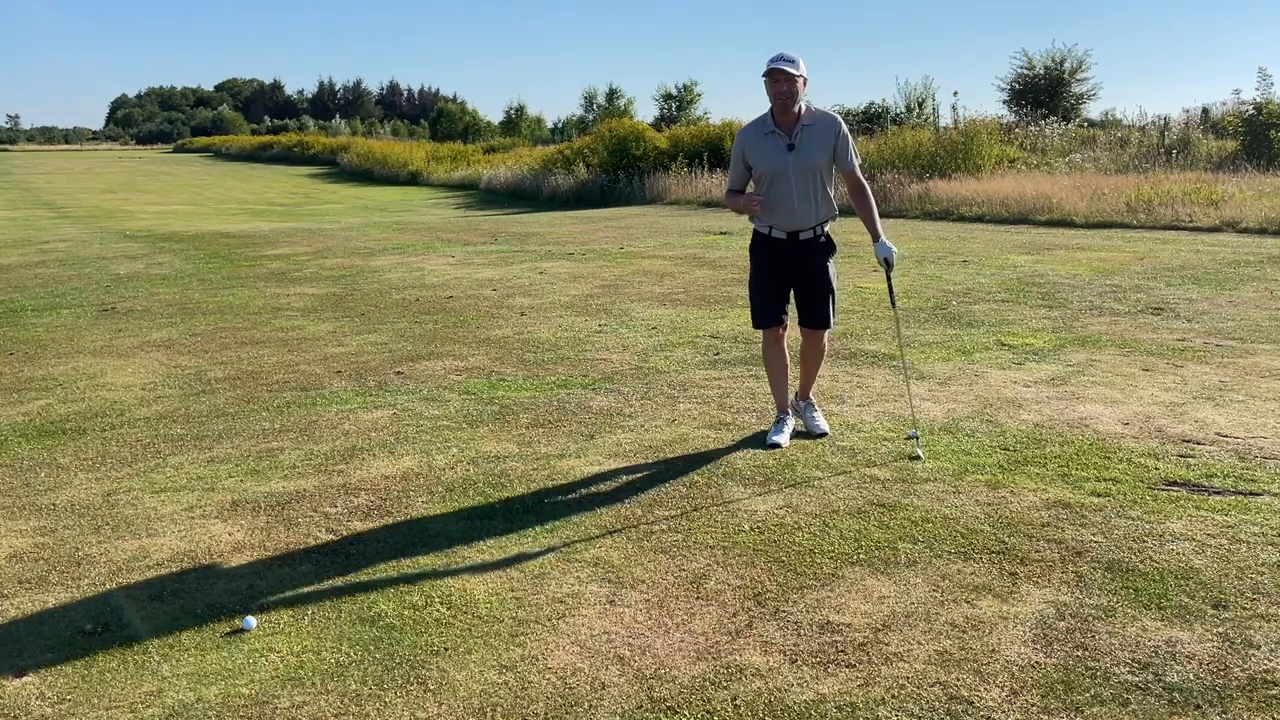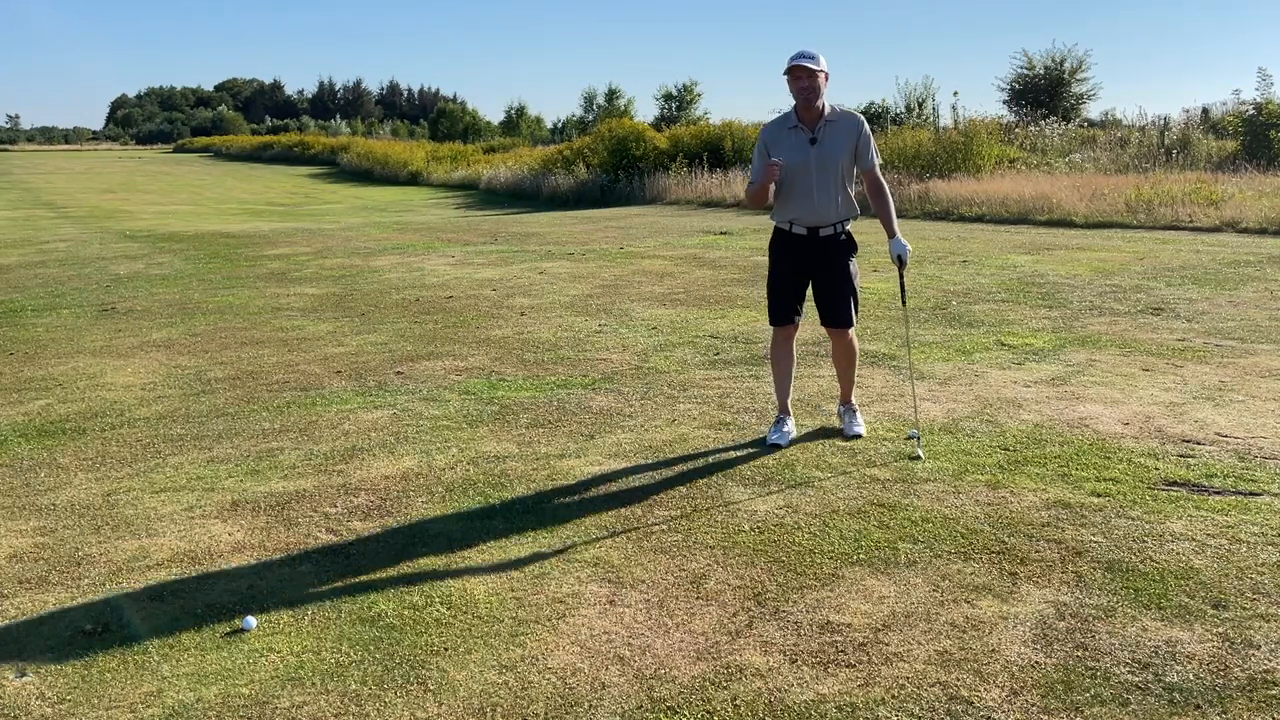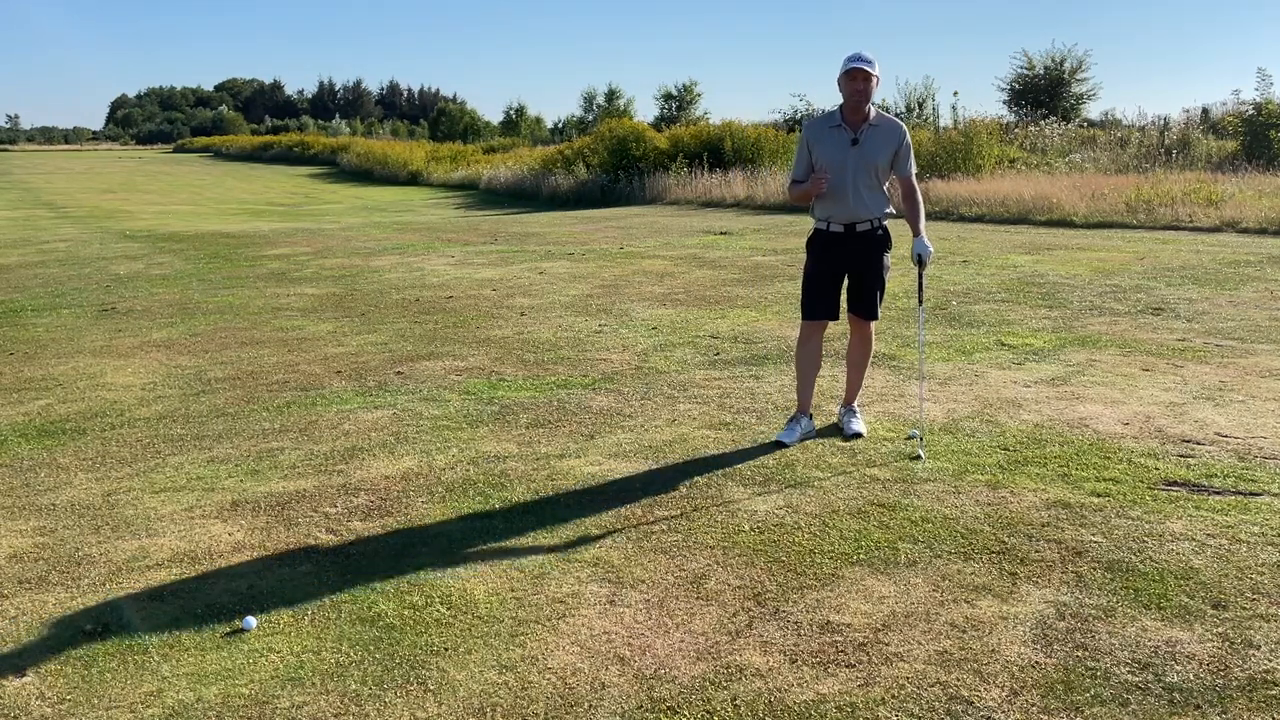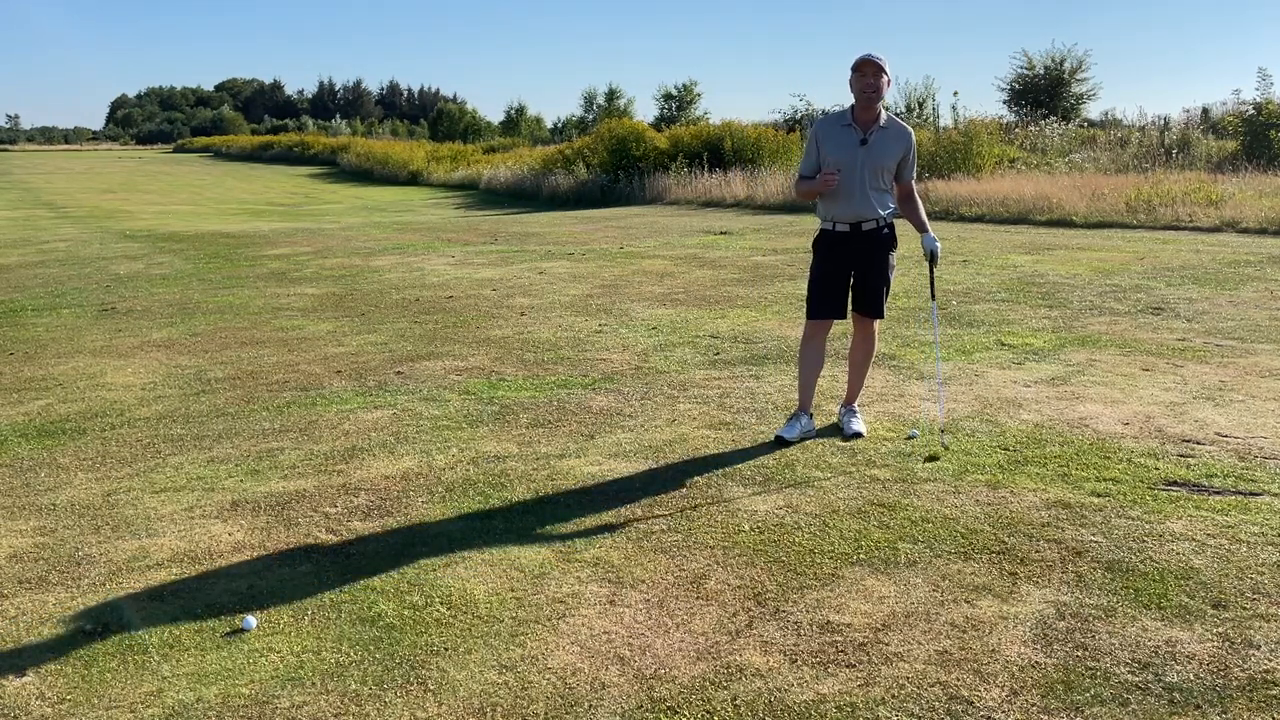
dt=1s
person 1, frame 1
left shoulder: (831, 126)
right shoulder: (748, 136)
left elbow: (856, 184)
right elbow: (731, 194)
left wrist: (879, 239)
right wrist: (745, 202)
left hip: (815, 243)
right hip: (769, 244)
left knee: (816, 331)
right knee: (773, 331)
left ankle: (806, 400)
right ankle: (784, 415)
person 1, frame 2
left shoulder: (853, 125)
right shoulder: (771, 133)
left elbow: (874, 184)
right elbow: (754, 201)
left wrist: (894, 236)
right wrist: (766, 181)
left hip: (835, 241)
right hip: (789, 242)
left knee: (841, 330)
right knee: (784, 330)
left ankle: (848, 405)
right ankle: (784, 416)
person 1, frame 3
left shoulder: (894, 131)
right shoulder: (814, 129)
left elbow: (909, 188)
right elbow: (794, 192)
left wrist: (919, 236)
right wrist: (810, 188)
left hip: (871, 238)
right hip: (826, 238)
left knee: (862, 325)
right knee: (812, 326)
left ankle: (850, 407)
right ankle: (803, 416)
person 1, frame 4
left shoulder: (901, 135)
right shoulder: (823, 128)
left elbow: (907, 194)
right elbow: (800, 187)
left wrist: (926, 232)
right wrist: (818, 185)
left hip: (877, 238)
right hip: (833, 237)
left knee: (866, 324)
right knee: (816, 326)
left ankle: (850, 407)
right ankle: (803, 415)
